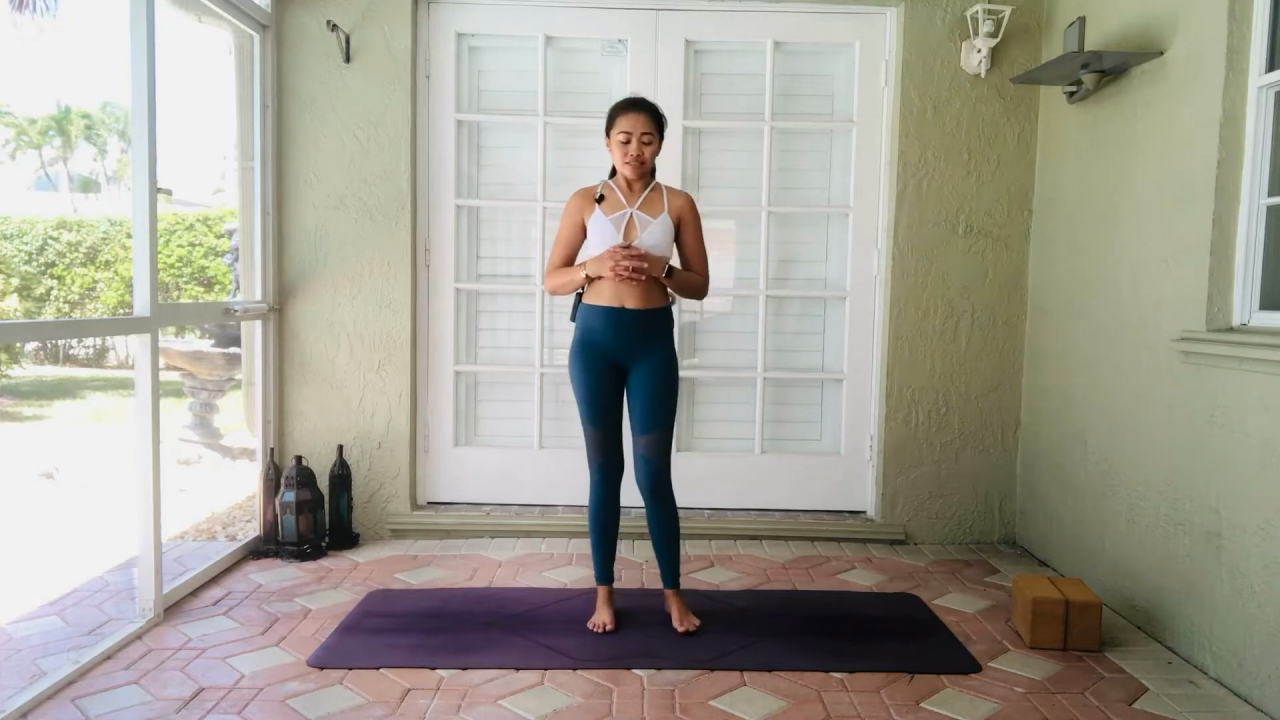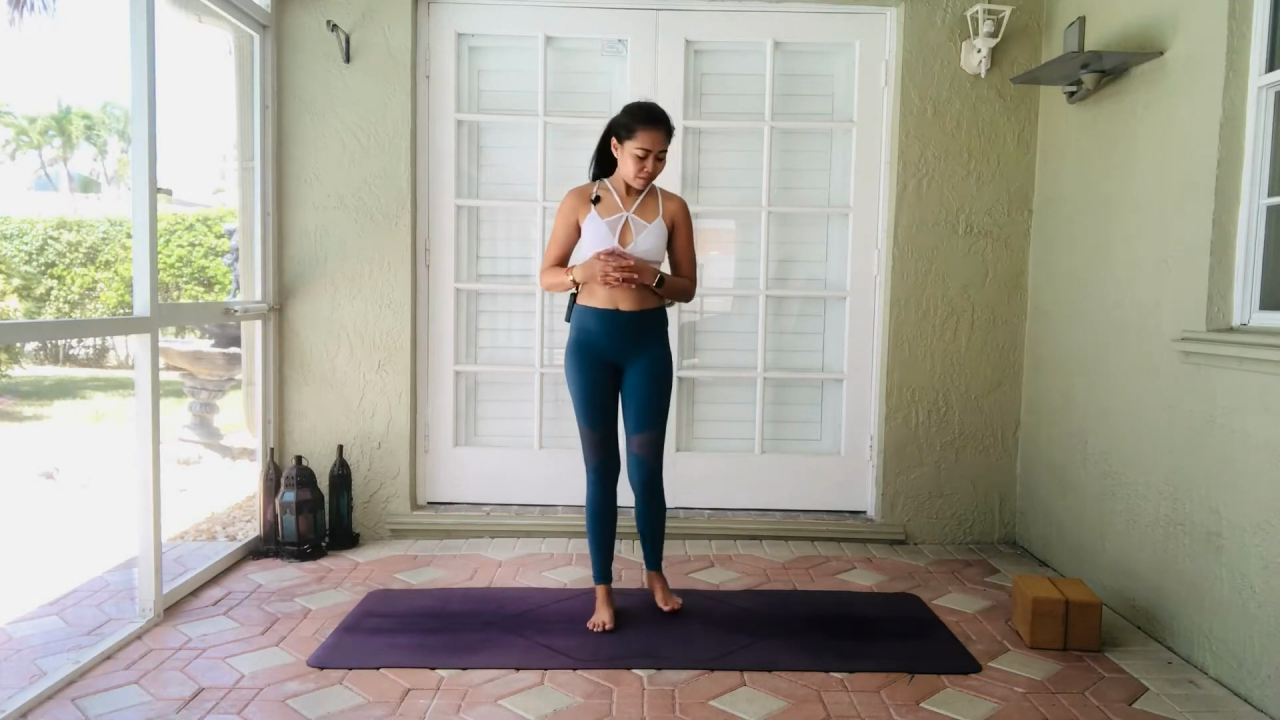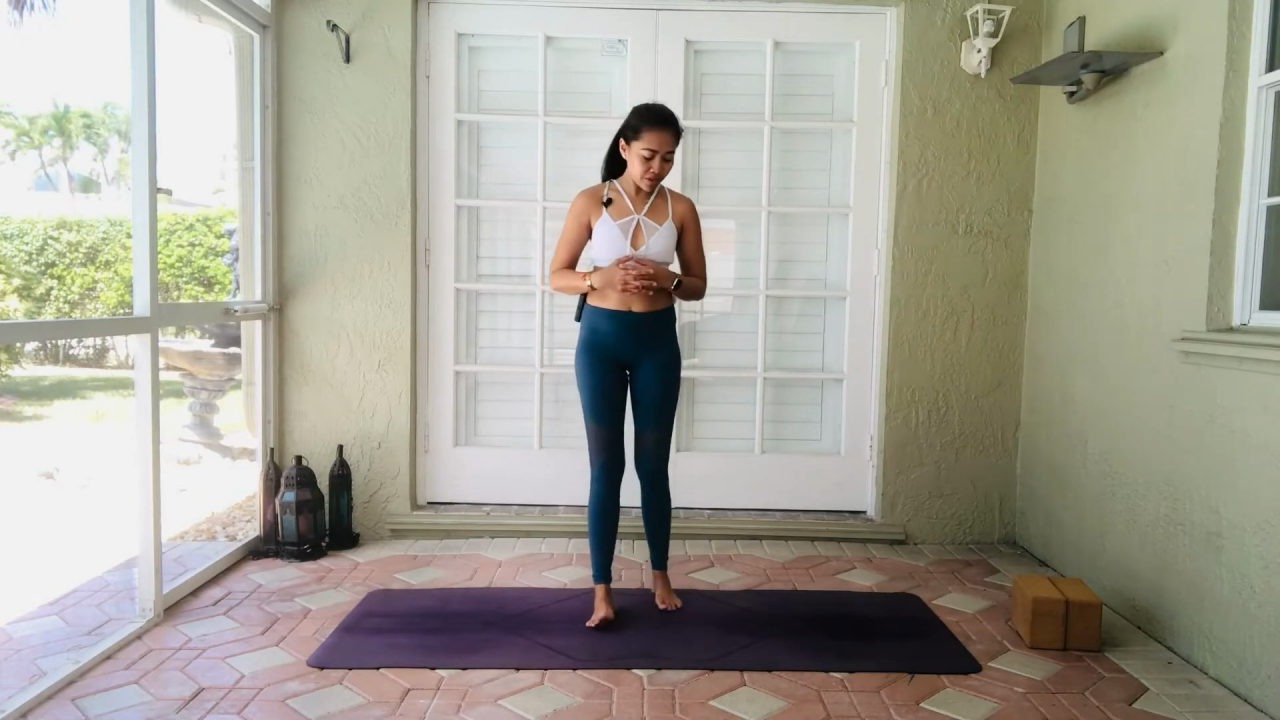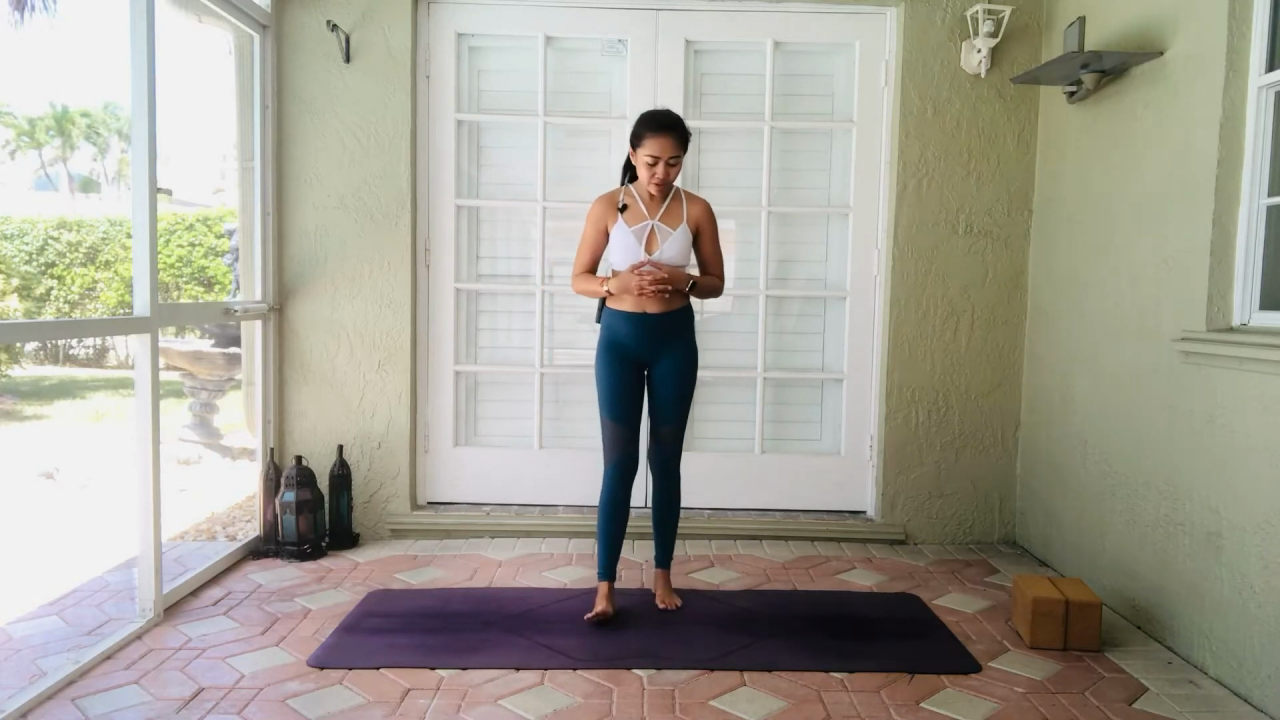
dt=0.3s
person 1, frame 1
left shoulder: (678, 204)
right shoulder: (584, 201)
left elbow: (700, 285)
right elbow: (551, 280)
left wrist: (660, 269)
right wrist: (593, 267)
left hip: (653, 339)
right hip: (595, 338)
left knee: (653, 473)
right knee: (604, 470)
left ankle: (673, 593)
right ankle: (604, 594)
person 1, frame 2
left shoulder: (672, 208)
right shoulder: (579, 200)
left elbow: (687, 287)
right elbow: (547, 274)
left wrist: (650, 276)
right wrist: (582, 272)
left hip: (647, 340)
right hip: (590, 338)
left knee: (646, 470)
right knee: (601, 469)
left ankle: (655, 573)
right ankle: (603, 592)
person 1, frame 3
left shoulder: (681, 208)
right shoulder: (590, 202)
left elbow: (698, 285)
right elbow: (557, 275)
left wrist: (667, 280)
right wrist: (600, 278)
left hip: (658, 340)
right hip: (601, 338)
left knee: (653, 465)
right knee: (606, 467)
left ankle: (660, 575)
right ankle: (601, 591)
person 1, frame 4
left shoulder: (696, 210)
right shoulder: (607, 207)
left elbow: (716, 283)
right elbow: (579, 278)
left wrist: (683, 281)
right wrist: (617, 284)
left hip: (674, 340)
right hip: (620, 338)
left knee: (666, 462)
right knee: (619, 464)
left ankle: (662, 575)
right ankle: (605, 587)
